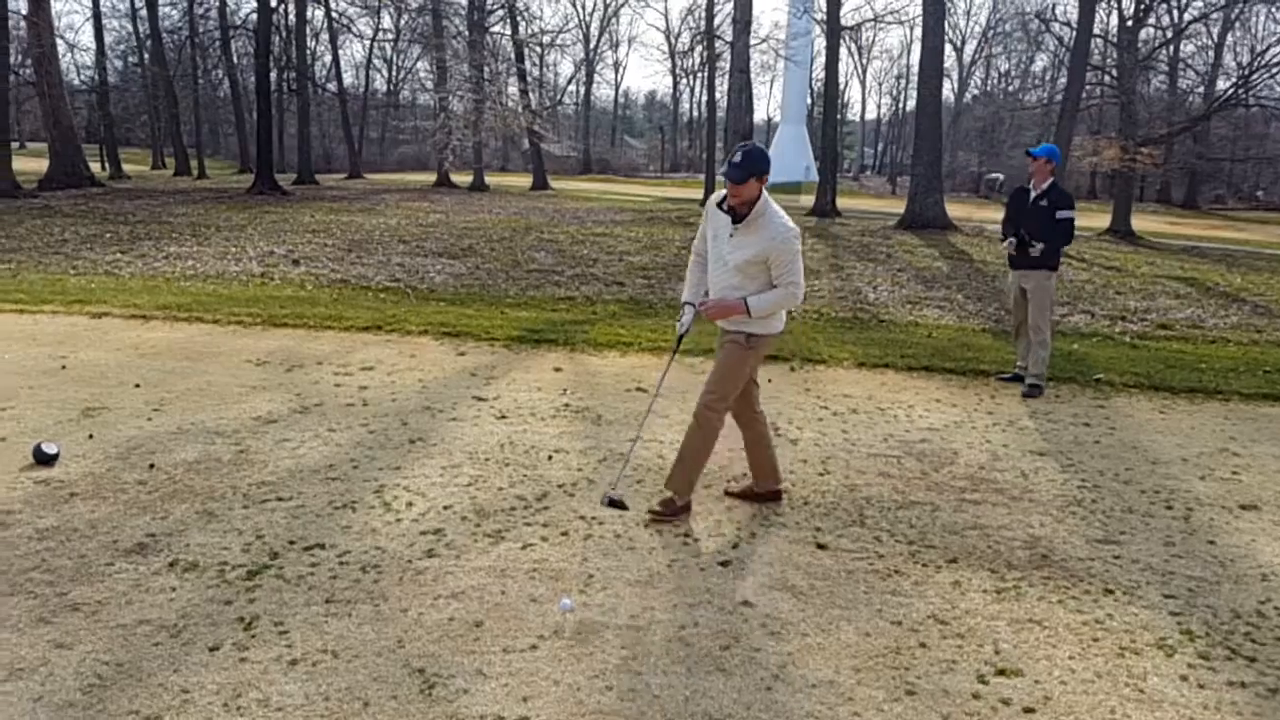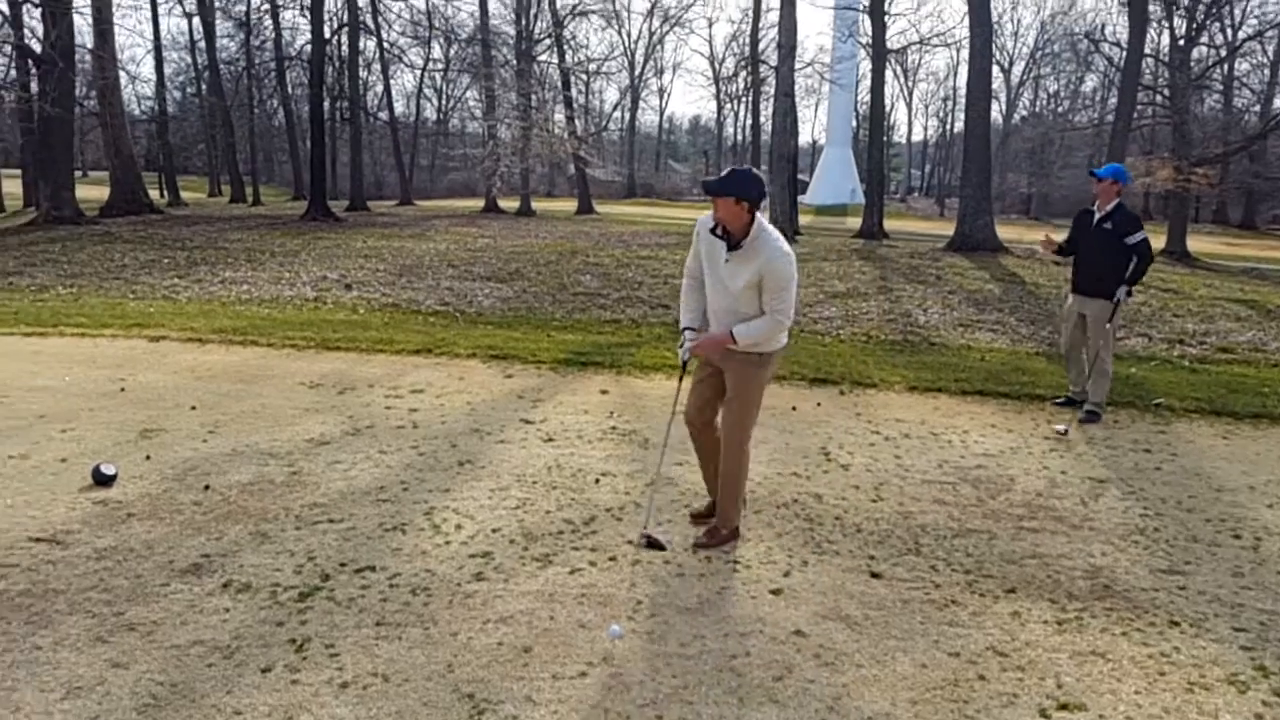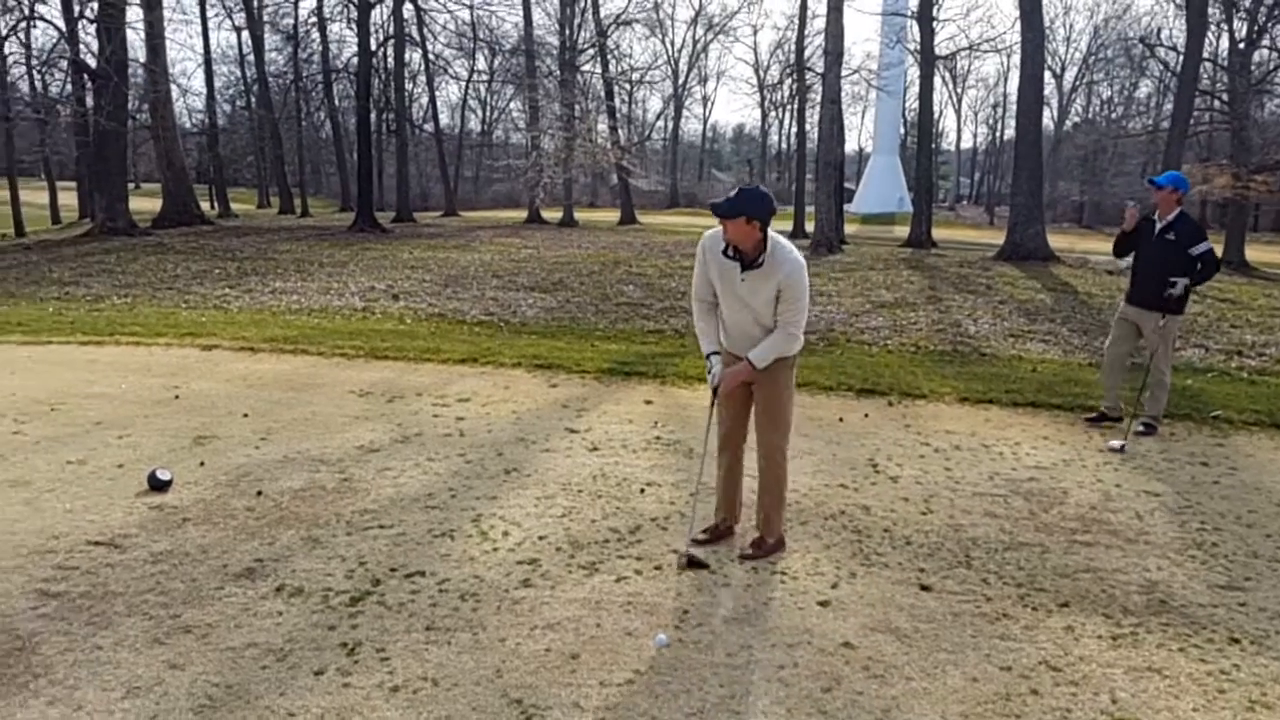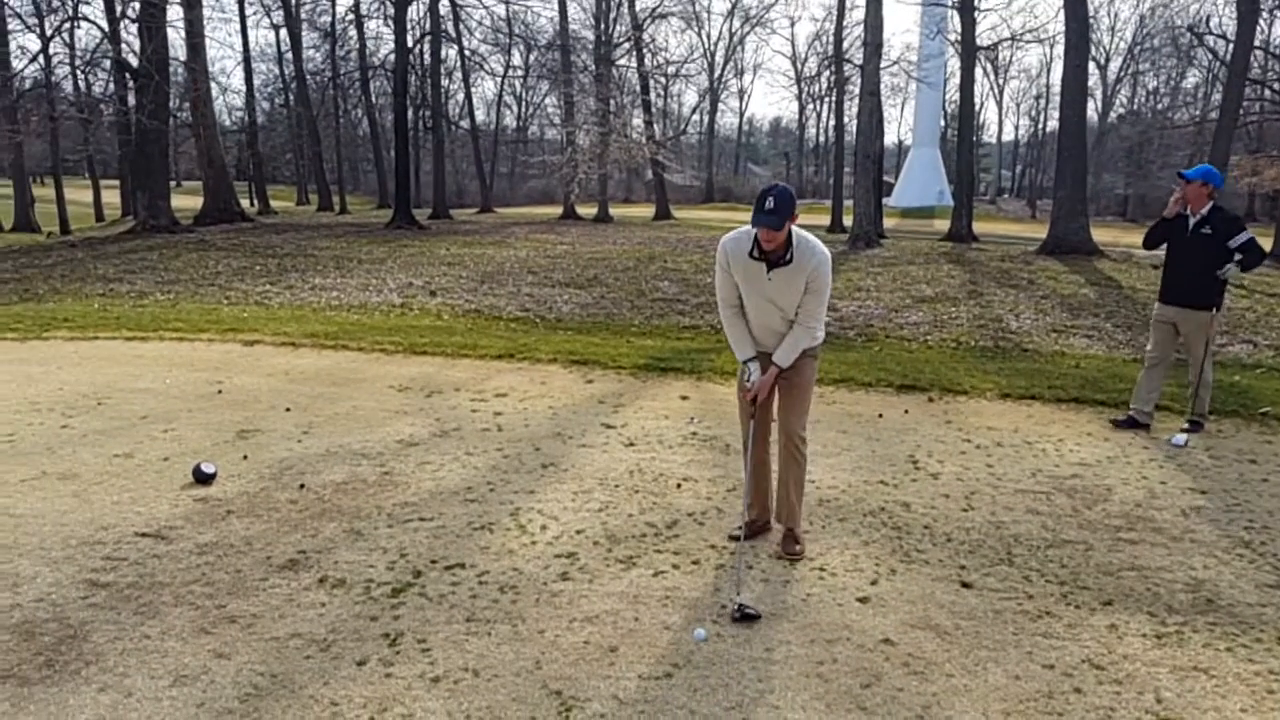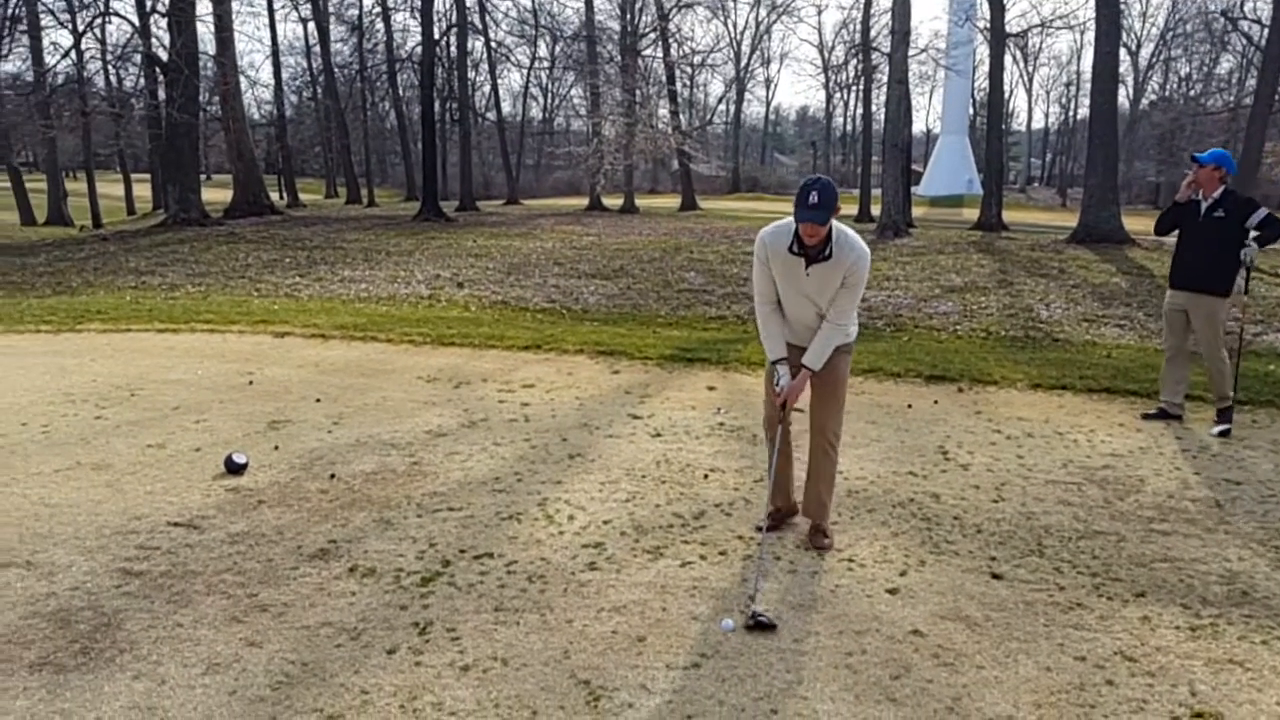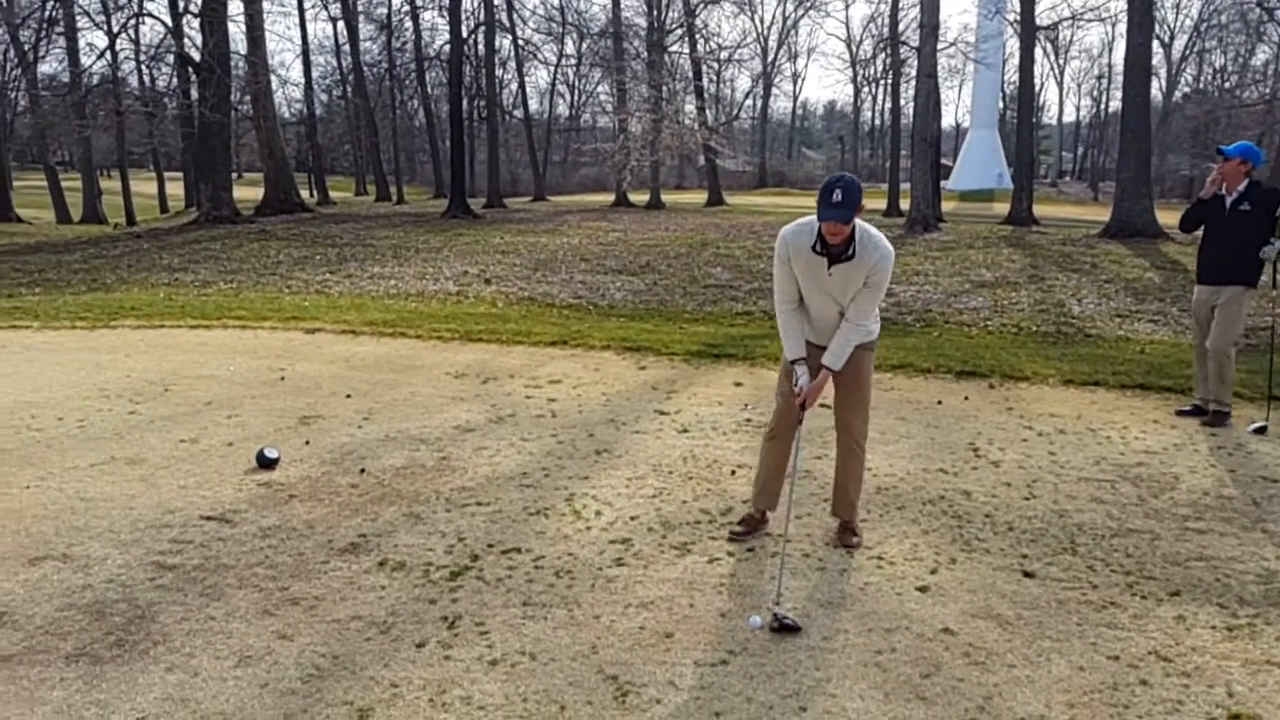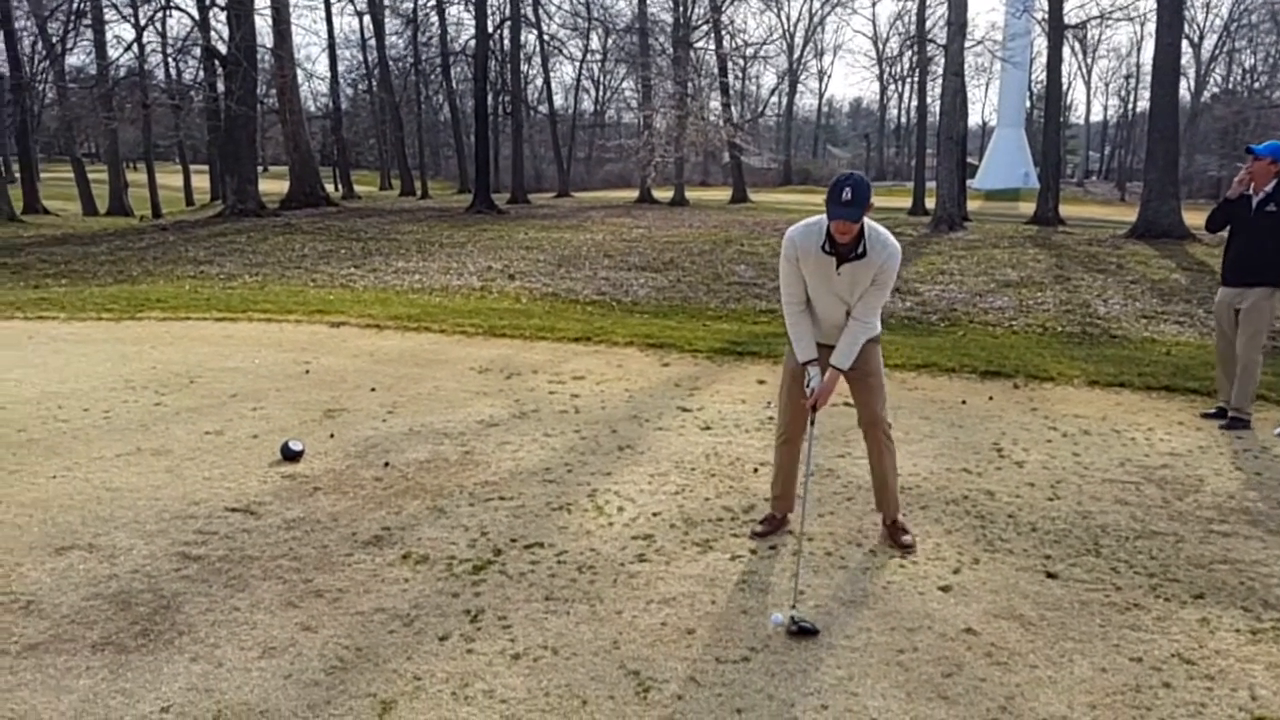
dt=0.4s
person 1, frame 1
left shoulder: (780, 232)
right shoulder: (716, 205)
left elbow: (791, 293)
right elbow: (699, 255)
left wrist: (739, 305)
right wrist: (690, 302)
left hip: (752, 334)
right hip: (728, 327)
left knee: (708, 409)
right knee: (744, 405)
left ankle: (679, 495)
right ankle: (767, 483)
person 1, frame 2
left shoulder: (775, 255)
right shoulder: (706, 226)
left elbow: (779, 320)
right elbow: (693, 279)
left wrist: (725, 339)
right wrist: (690, 328)
left hip: (756, 354)
right hip: (717, 344)
left knee: (734, 437)
right knee: (697, 417)
left ankle: (727, 523)
right ankle: (721, 495)
person 1, frame 3
left shoulder: (790, 265)
right shoulder: (710, 245)
left elbow: (789, 332)
right elbow: (703, 303)
left wrist: (745, 368)
right wrist: (712, 355)
left hip: (775, 361)
right hip: (732, 355)
left knee: (771, 447)
right knee: (729, 439)
left ankle: (771, 533)
right ankle: (725, 519)
person 1, frame 4
left shoulder: (816, 257)
right shoulder: (730, 247)
left elbow: (808, 324)
right elbow: (729, 308)
left wrist: (774, 372)
right wrist: (749, 362)
left hip: (798, 353)
right hip: (753, 350)
left knee: (791, 435)
right knee: (753, 435)
left ankle: (790, 525)
right ankle: (759, 514)
person 1, frame 5
left shoulder: (856, 254)
right shoulder: (769, 241)
left elbow: (836, 322)
right elbow: (766, 306)
left wrist: (804, 375)
right wrist: (779, 363)
left hip: (832, 347)
right hip: (784, 342)
left knee: (825, 432)
right knee: (774, 422)
left ankle: (818, 518)
right ankle: (783, 502)
person 1, frame 6
left shoulder: (879, 252)
right shoulder: (790, 239)
left elbow: (856, 320)
right elbow: (786, 305)
left wrist: (824, 376)
right wrist: (800, 365)
left hip: (854, 344)
right hip: (804, 341)
left knee: (852, 431)
right knee: (781, 424)
left ankle: (847, 517)
right ankle: (759, 510)
person 1, frame 7
left shoulder: (887, 250)
right shoulder: (797, 239)
left elbow: (863, 319)
right elbow: (793, 306)
left wrist: (833, 375)
right wrist: (810, 364)
left hip: (860, 342)
right hip: (807, 340)
left knee: (877, 424)
right knee: (789, 428)
left ankle: (891, 517)
right ankle: (780, 510)
person 2, frame 1
left shoulder: (1061, 197)
right shoulder: (1019, 194)
left elbow: (1066, 234)
right elbow: (1008, 221)
left wrist: (1044, 246)
right wrist: (1010, 239)
left hip: (1042, 270)
right hip: (1017, 268)
left knee: (1038, 325)
right knee: (1020, 322)
left ankle: (1036, 379)
right ankle: (1023, 369)
person 2, frame 2
left shoulder: (1127, 220)
right shoulder: (1083, 216)
left elbow: (1145, 256)
right elbow: (1071, 248)
left wrist: (1127, 285)
right wrist: (1056, 248)
left hip: (1104, 299)
right hip: (1077, 294)
left knee: (1099, 353)
right knee: (1072, 346)
left ankle: (1094, 405)
right ankle: (1079, 393)
person 2, frame 3
left shoulder: (1190, 229)
right shoulder: (1144, 223)
left elbow: (1212, 264)
right elbow: (1119, 252)
left wrist: (1188, 281)
right wrist: (1128, 228)
left hip: (1164, 310)
right hip: (1131, 305)
left knee: (1159, 367)
right knee: (1113, 354)
left ankle: (1151, 418)
right ankle: (1111, 409)
person 2, frame 4
left shoulder: (1225, 222)
right shoulder: (1177, 218)
left elbow: (1257, 252)
right elbow: (1149, 243)
left wrist: (1238, 266)
right wrist: (1167, 215)
left hip: (1200, 308)
right hip: (1166, 304)
left knee: (1200, 365)
right knee: (1154, 359)
left ankle: (1197, 416)
right ankle: (1140, 414)
person 2, frame 5
left shoulder: (1238, 205)
right shoulder: (1189, 203)
right elbow: (1160, 229)
left wrist: (1253, 245)
right wrist: (1180, 199)
left hip: (1212, 293)
right hip: (1178, 289)
left knee: (1212, 351)
right knee: (1173, 349)
left ankle: (1225, 403)
right ankle: (1171, 406)
person 2, frame 6
right shoulder: (1214, 197)
right elbow: (1186, 226)
right wrist: (1205, 195)
left hip: (1237, 286)
right hip: (1205, 284)
left knee: (1220, 346)
right knee: (1202, 346)
left ankle: (1221, 407)
right ankle: (1204, 402)
person 2, frame 7
right shoulder: (1241, 197)
right elbow: (1212, 225)
right wrist: (1232, 194)
right hip: (1229, 285)
left knee: (1248, 351)
right knee: (1224, 347)
left ankle: (1241, 412)
right ankle: (1227, 403)
